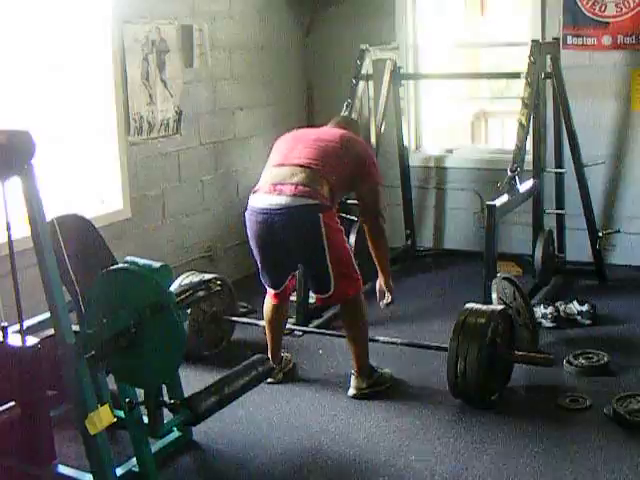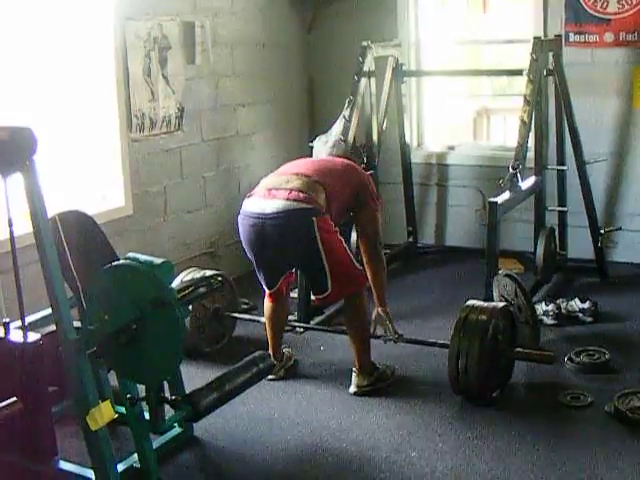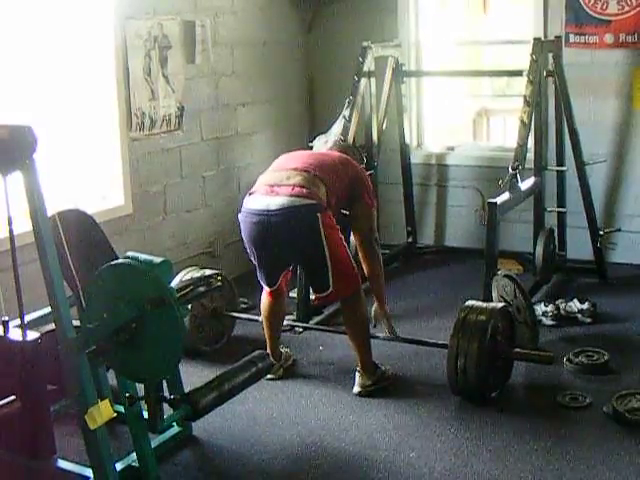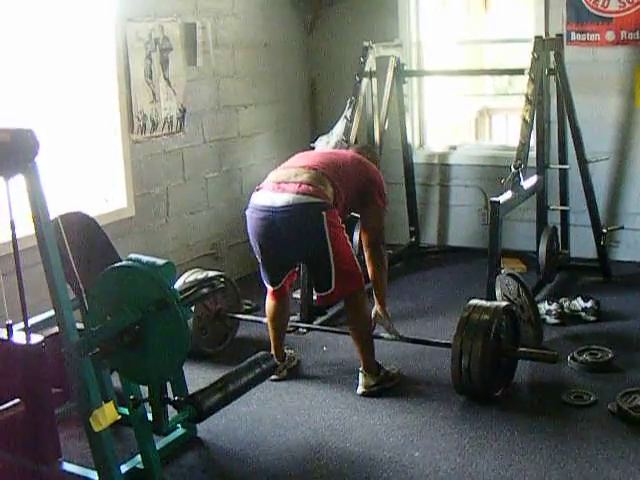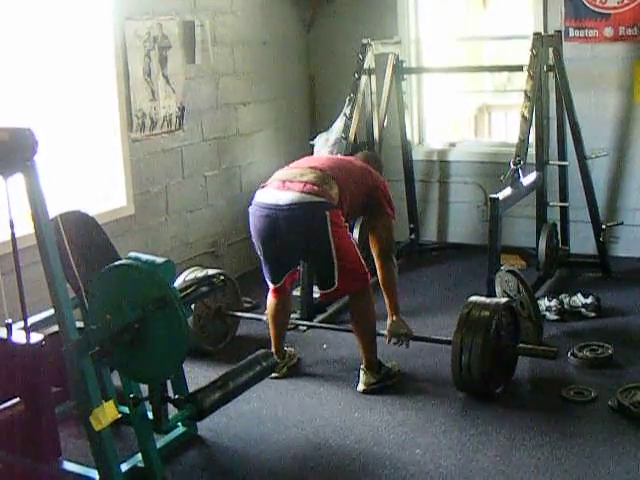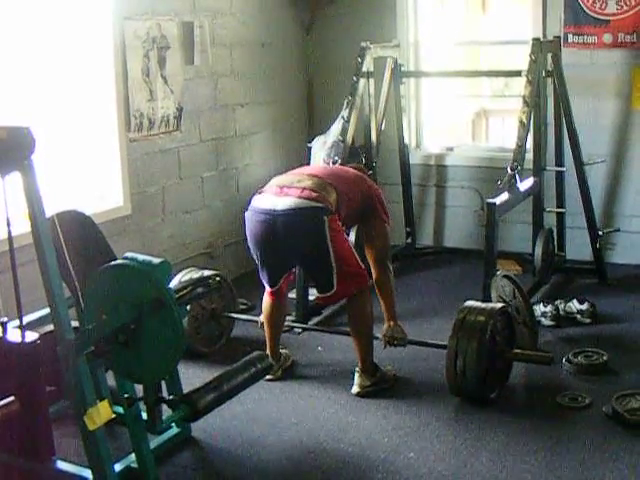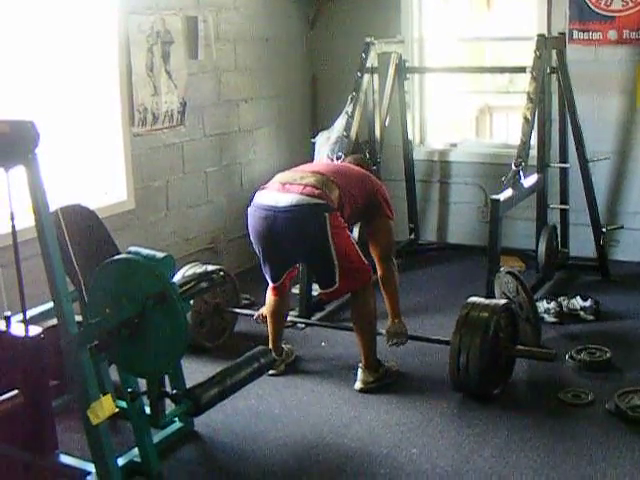
dt=0.4s
person 1, frame 1
left shoulder: (290, 136)
right shoulder: (358, 146)
right elbow: (372, 217)
right wrist: (384, 275)
left hip: (257, 208)
right hip: (305, 210)
left knee: (277, 290)
right knee: (348, 293)
left ankle: (276, 363)
right ankle: (362, 376)
person 1, frame 2
left shoulder: (296, 166)
right shoulder: (359, 177)
right elbow: (371, 248)
right wrist: (381, 305)
left hip: (250, 215)
right hip: (298, 216)
left knee: (274, 288)
right knee: (352, 287)
left ankle: (276, 360)
right ankle: (364, 373)
person 1, frame 3
left shoulder: (288, 158)
right shoulder: (355, 171)
right elbow: (367, 242)
right wrist: (380, 303)
left hip: (251, 211)
right hip: (301, 212)
left knee: (272, 286)
right knee: (348, 290)
left ankle: (274, 360)
right ankle: (367, 374)
person 1, frame 4
left shoulder: (306, 157)
right shoulder: (370, 172)
right elbow: (374, 246)
right wrist: (381, 305)
left hip: (258, 208)
right hip: (307, 210)
left knee: (276, 286)
right knee: (352, 290)
left ankle: (279, 361)
right ankle: (370, 374)
person 1, frame 5
left shoulder: (309, 162)
right shoulder: (374, 181)
right elbow: (384, 254)
right wrist: (394, 315)
left hip: (262, 206)
right hip: (311, 210)
left knee: (278, 284)
right knee: (357, 288)
left ankle: (278, 359)
right ankle: (372, 372)
person 1, frame 6
left shoulder: (305, 173)
right shoulder: (368, 190)
right elbow: (380, 263)
left wrist: (268, 313)
right wrist: (391, 321)
left hip: (258, 212)
right hip: (308, 215)
left knee: (274, 286)
right knee: (357, 289)
left ankle: (273, 360)
right ankle: (367, 375)
person 1, frame 7
left shoulder: (310, 169)
right shoulder: (372, 186)
right elbow: (385, 259)
left wrist: (270, 304)
right wrist: (395, 318)
left hip: (260, 209)
right hip: (309, 212)
left knee: (278, 281)
right knee: (360, 284)
left ankle: (275, 355)
right ankle: (370, 370)
